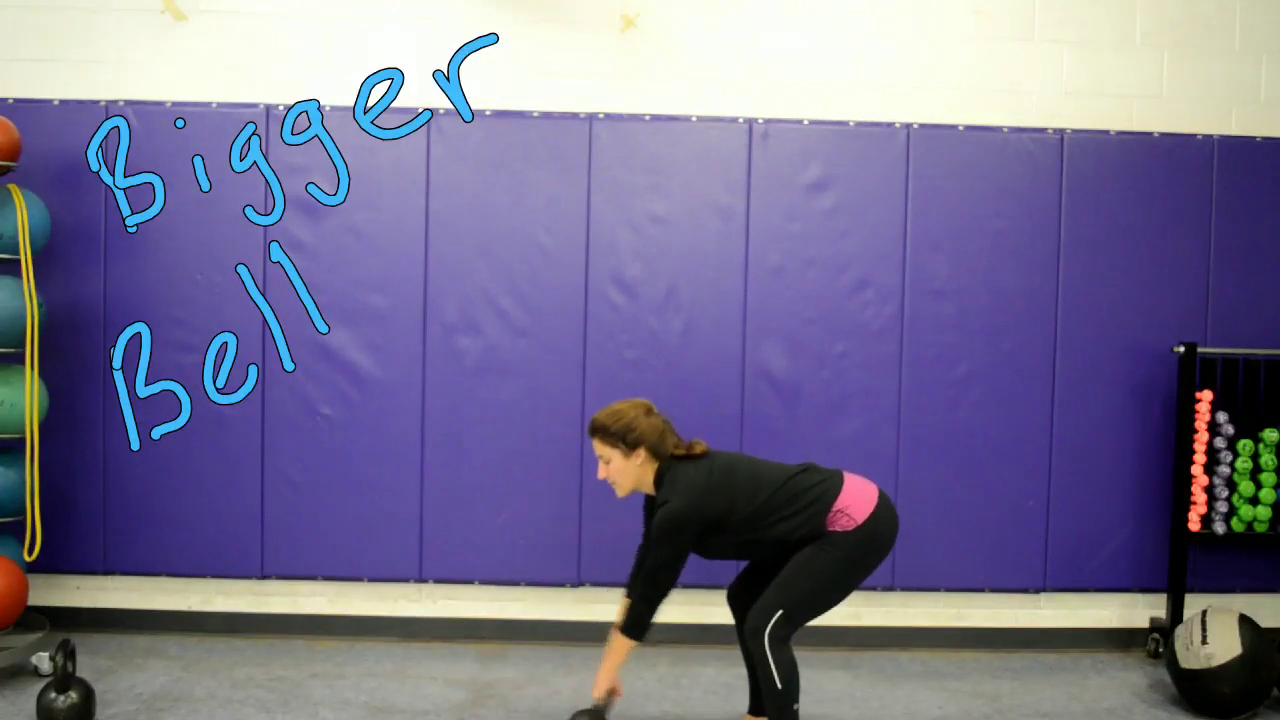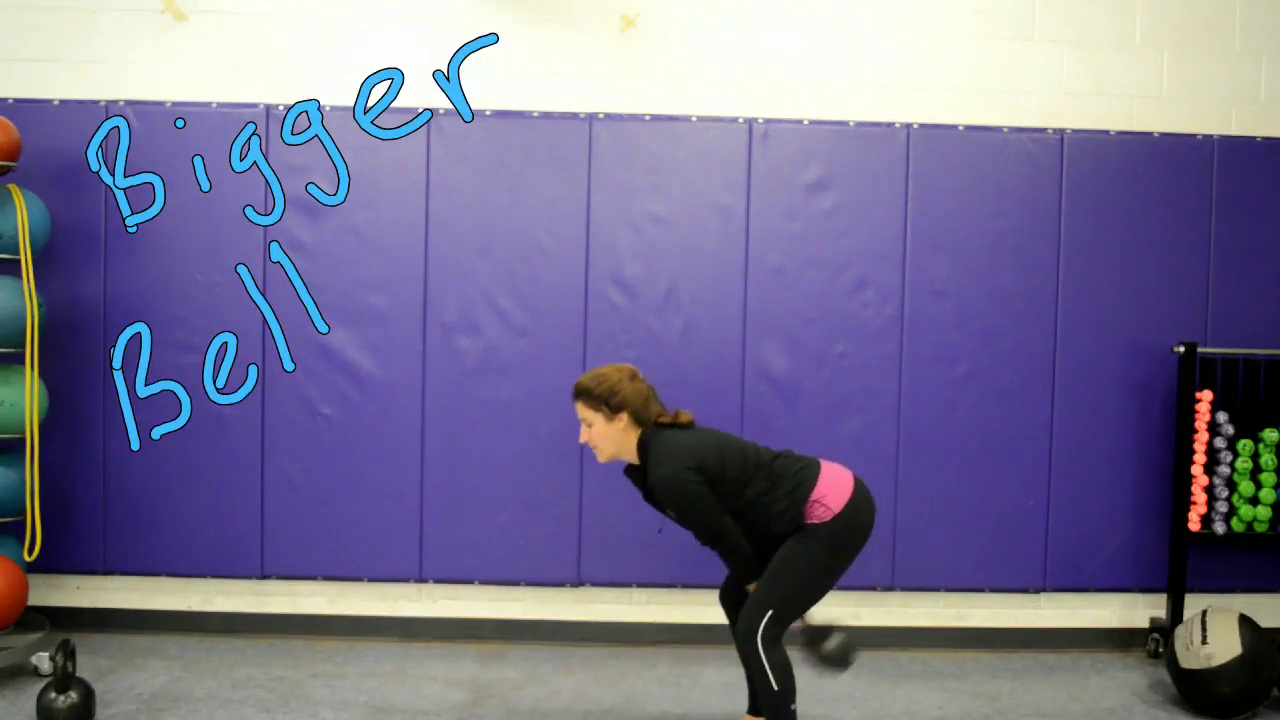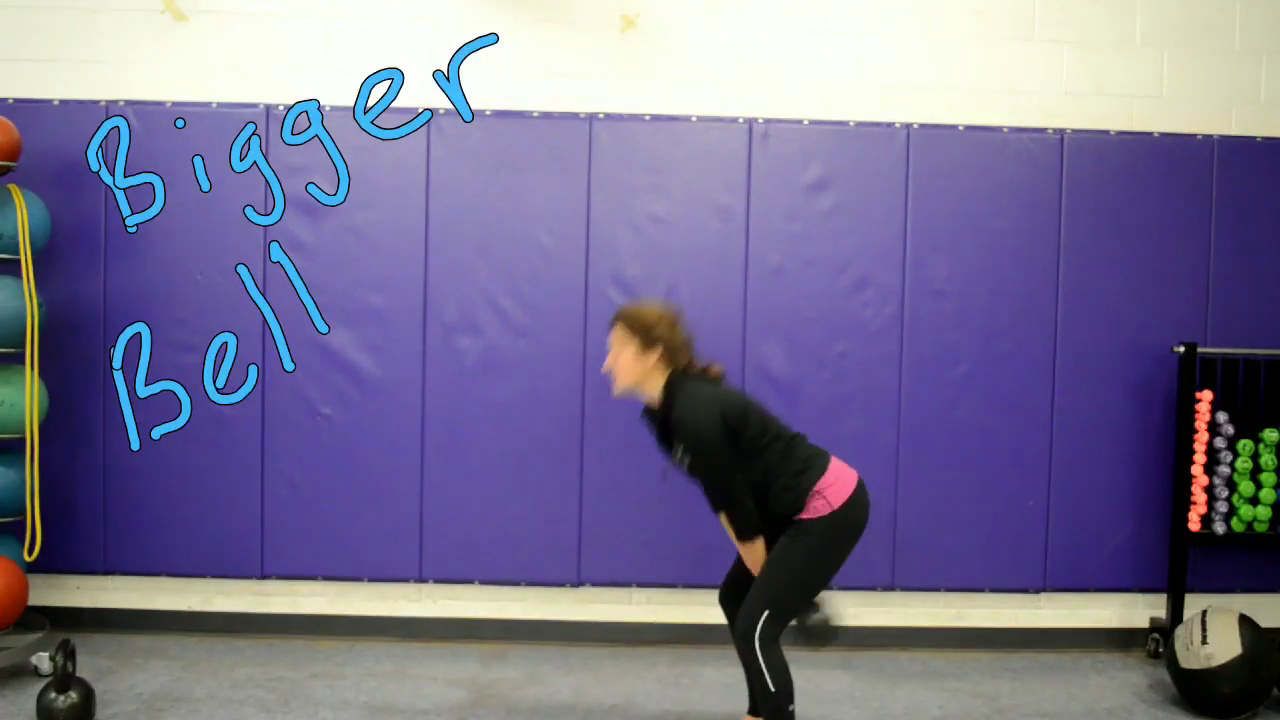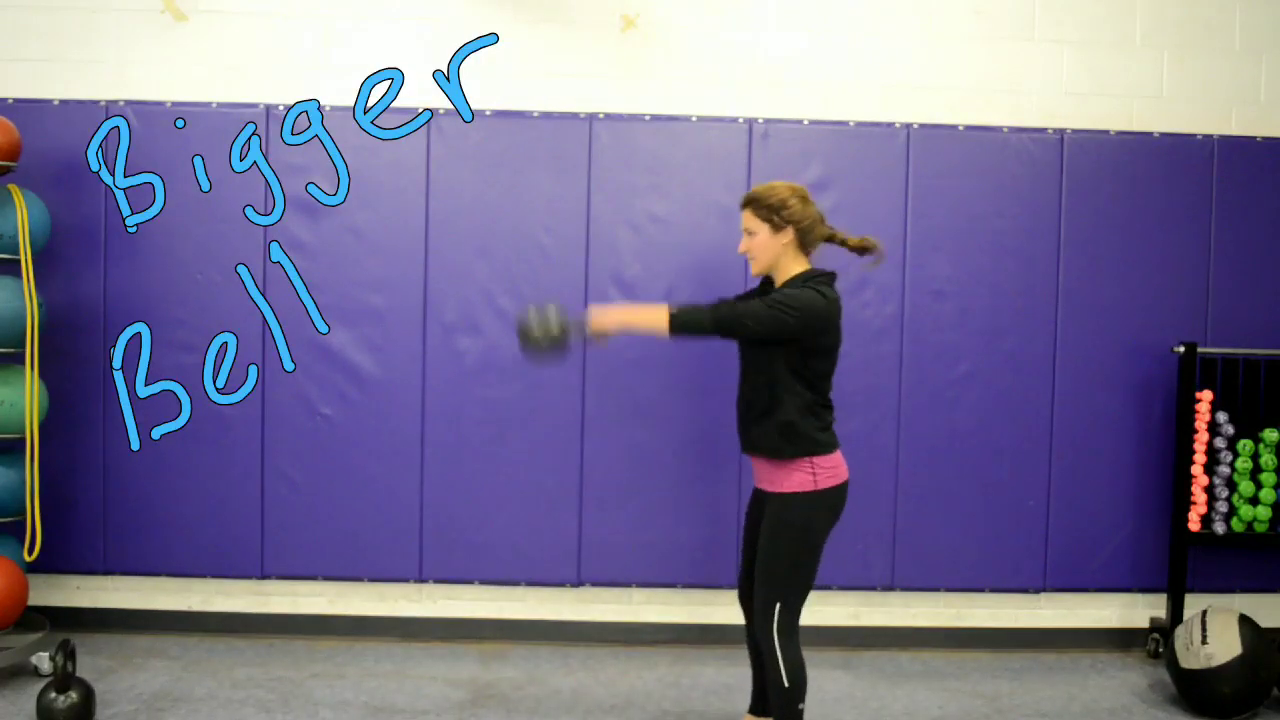
dt=0.4s
person 1, frame 1
left shoulder: (682, 501)
right shoulder: (672, 483)
left elbow: (651, 593)
right elbow: (644, 575)
left wrist: (609, 670)
right wrist: (608, 662)
left hip: (858, 523)
right hip: (834, 516)
left knee: (766, 628)
right knee: (744, 599)
person 1, frame 2
left shoulder: (671, 470)
right shoulder: (657, 454)
left elbow: (730, 544)
right elbow: (724, 536)
left wrist: (763, 595)
right wrist: (761, 592)
left hip: (835, 512)
right hip: (814, 505)
left knee: (757, 627)
right knee: (738, 599)
person 1, frame 3
left shoulder: (696, 414)
right shoulder: (671, 408)
left elbow: (734, 499)
right elbow: (725, 496)
left wrist: (763, 570)
right wrist: (761, 568)
left hip: (830, 508)
right hip: (806, 504)
left knee: (756, 628)
right knee: (735, 598)
person 1, frame 4
left shoulder: (809, 304)
right shoulder: (777, 295)
left elbow: (712, 320)
right elbow: (714, 315)
left wrist: (617, 318)
right wrist: (619, 317)
left hip: (807, 484)
right hip: (778, 480)
left knee: (774, 618)
right knee: (753, 599)
